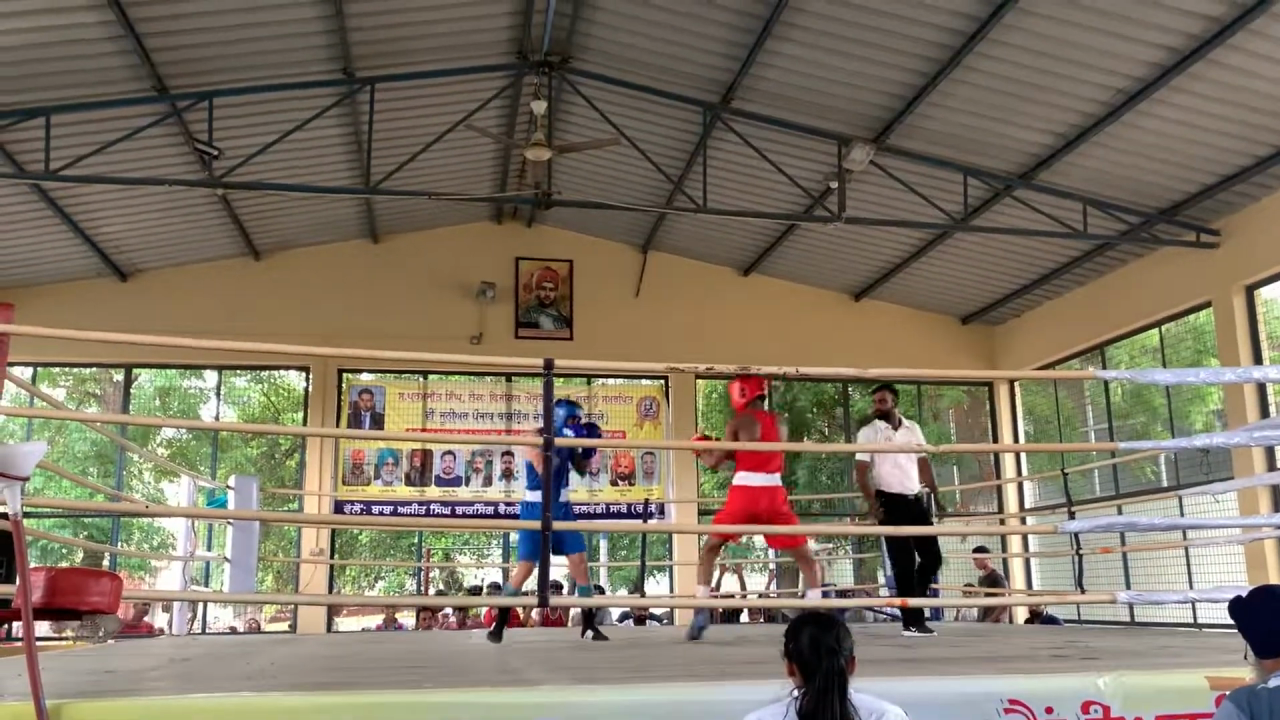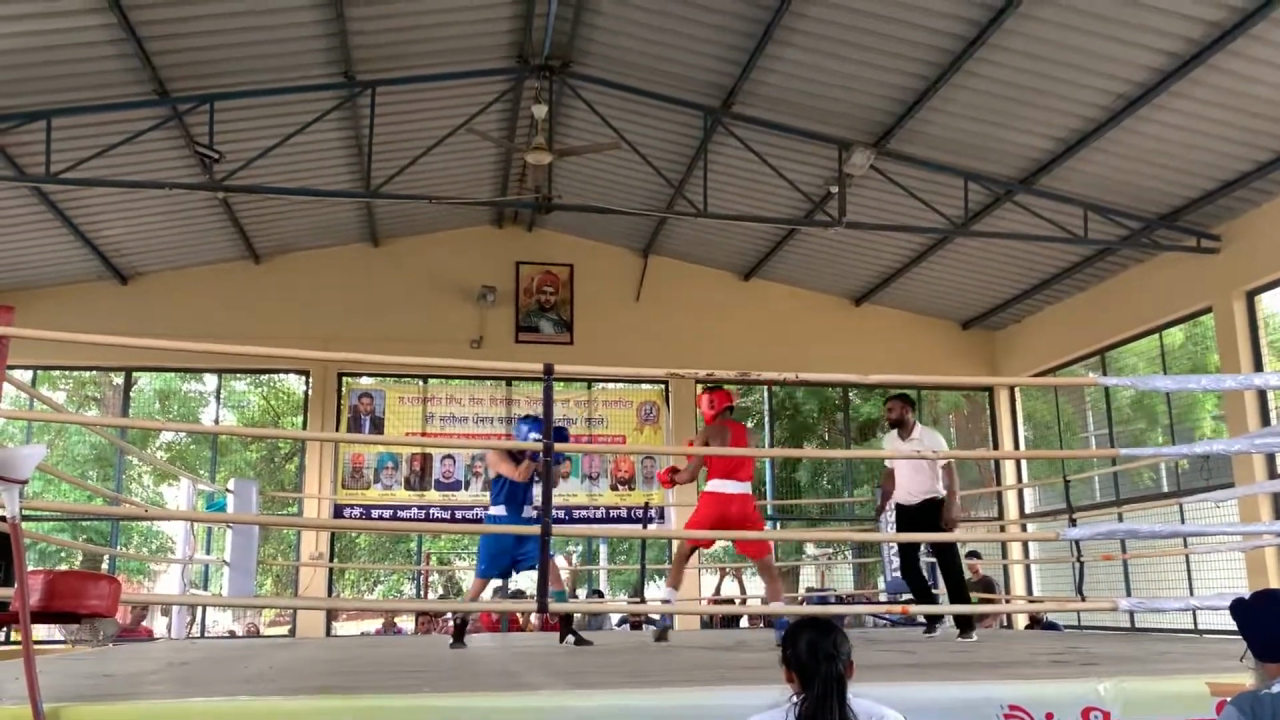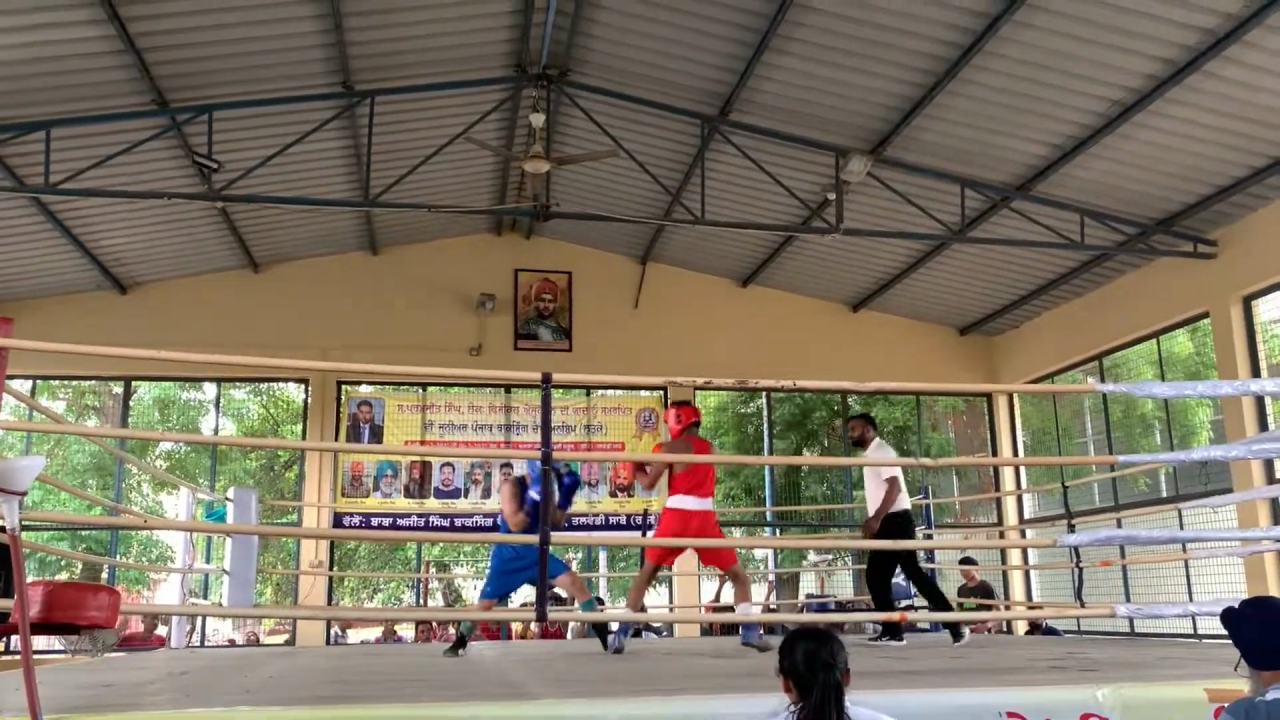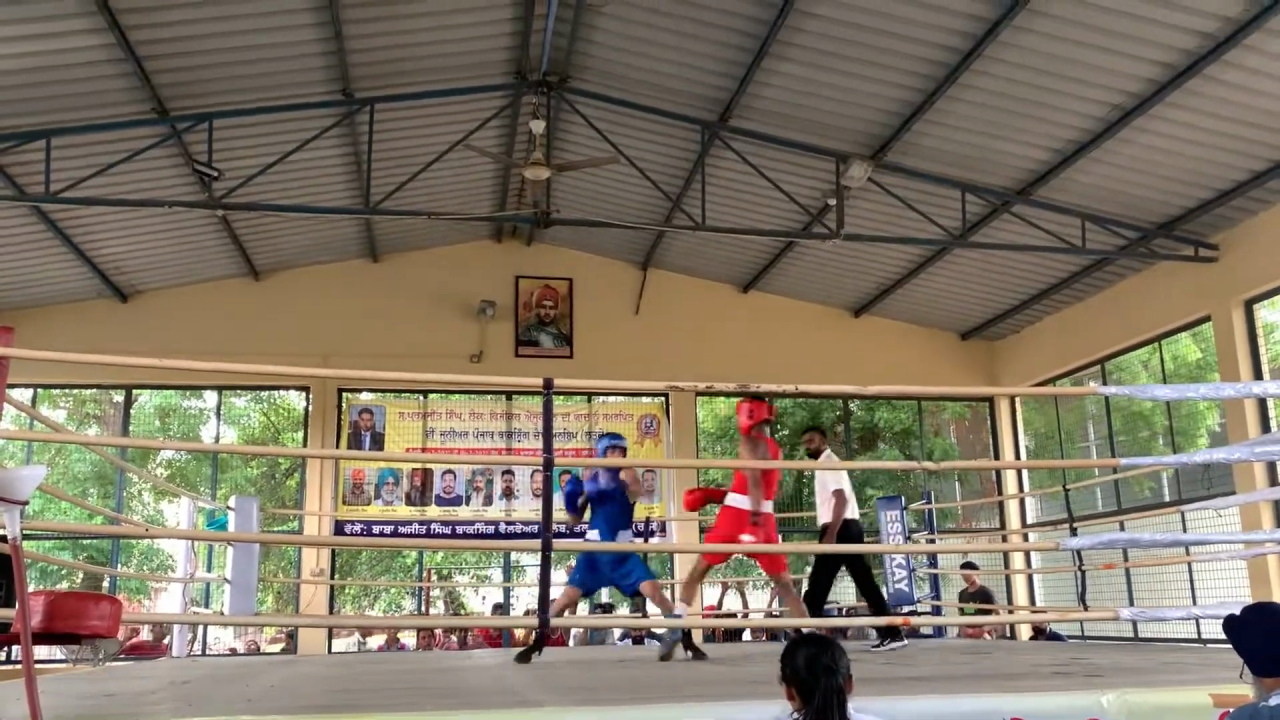
dt=0.4s
person 1, frame 1
left shoulder: (738, 420)
right shoulder: (779, 424)
left elbow: (714, 462)
left wrist: (701, 449)
left hip: (743, 494)
right hip: (773, 496)
left knee: (709, 550)
right knee: (806, 560)
left ankle: (701, 613)
person 1, frame 2
left shoulder: (708, 432)
right shoulder: (745, 433)
left elbow: (688, 475)
left wrist: (671, 476)
left hip: (713, 501)
right hip: (742, 503)
left knee: (681, 555)
right knee: (768, 570)
right ankle: (782, 629)
person 1, frame 3
left shoulder: (673, 447)
right shoulder: (711, 448)
left elbow: (649, 483)
left wrist: (637, 470)
left hip: (676, 518)
right hip: (704, 520)
left knee: (645, 576)
right knee: (739, 577)
left ankle: (623, 632)
right ankle: (750, 630)
person 1, frame 4
left shoulder: (749, 442)
right shoulder: (776, 449)
left elbow: (754, 479)
left wrist: (755, 519)
right wrist: (710, 495)
left hip: (734, 517)
right hip: (764, 521)
left knee: (697, 574)
right knee: (785, 586)
person 2, frame 1
left shoulder: (913, 429)
right shoulder: (868, 433)
left elbow: (923, 464)
right elbow: (862, 470)
left wrist: (936, 495)
right wrist: (871, 501)
left hip: (915, 499)
right hip: (889, 501)
left knee: (932, 556)
right knee: (904, 560)
left ankle: (910, 606)
right ankle: (913, 620)
person 2, frame 2
left shoulder: (931, 437)
right shoulder: (889, 440)
left elbow: (949, 472)
left wrist: (951, 506)
right wrist: (883, 503)
left hip: (932, 507)
right hip: (904, 510)
left knee: (950, 564)
right knee: (908, 567)
left ankle: (966, 625)
right ankle: (933, 615)
person 2, frame 3
left shoulder: (882, 452)
right shoulder: (869, 456)
left elbow: (894, 487)
left wrist: (876, 518)
right wrist: (873, 521)
left hip: (894, 521)
right hip: (885, 525)
left knee: (916, 575)
right knee: (875, 575)
left ankle: (955, 625)
right ankle: (891, 631)
person 2, frame 4
left shoulder: (828, 463)
right shoulder: (826, 464)
left elbow: (840, 499)
left wrist: (830, 534)
left hip: (841, 529)
right hip: (850, 527)
left knee: (817, 583)
right knee: (867, 584)
right ankle: (891, 633)
person 3, frame 1
left shoulder: (567, 438)
left elbow: (581, 468)
right elbow: (543, 469)
left wrist: (588, 447)
right wrist: (563, 445)
left hip: (562, 510)
right hip: (535, 511)
left knee: (580, 564)
right knee: (525, 568)
left ankle: (589, 626)
right ankle: (499, 625)
person 3, frame 2
left shoulder: (529, 454)
right shoulder: (498, 454)
right elbow: (520, 476)
left wrist: (557, 454)
right wrist: (533, 450)
left hip: (525, 525)
right hip: (498, 526)
left knee: (552, 571)
right knee: (480, 583)
left ankle: (567, 630)
right ankle: (458, 634)
person 3, frame 3
left shoulder: (549, 488)
right shoulder: (510, 487)
left elbow: (555, 523)
right elbow: (516, 526)
left wrist: (565, 499)
right wrist: (532, 500)
left hip: (535, 552)
right hip: (508, 554)
left knee: (576, 584)
right knee: (486, 604)
left ankle: (605, 638)
right ankle: (459, 643)
person 3, frame 4
left shoulder: (626, 473)
right shoulder: (588, 479)
left elbow: (634, 492)
right elbow: (575, 519)
left wrist: (608, 483)
right wrist: (571, 502)
left hip: (623, 550)
right hip: (595, 549)
left knee: (654, 592)
right knee: (567, 598)
left ankle: (686, 641)
right ankle: (536, 644)
